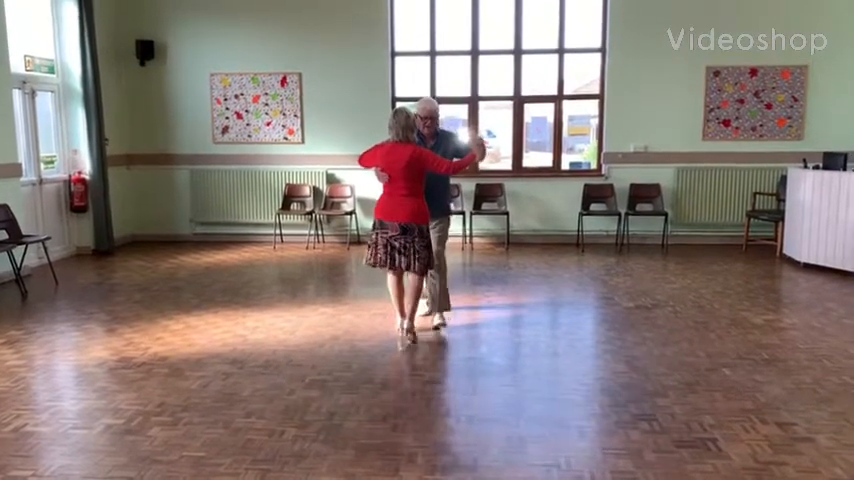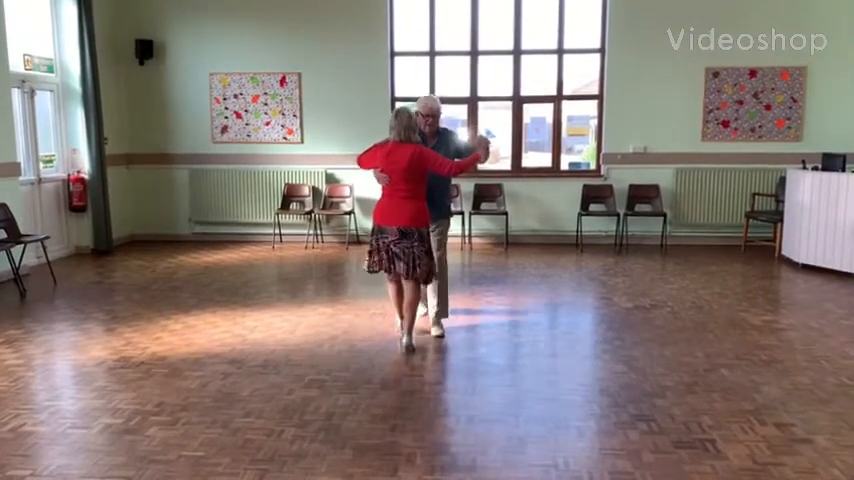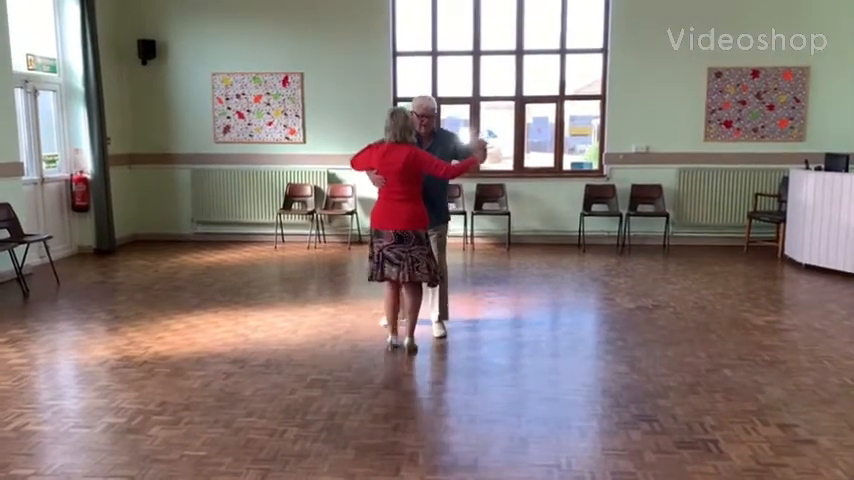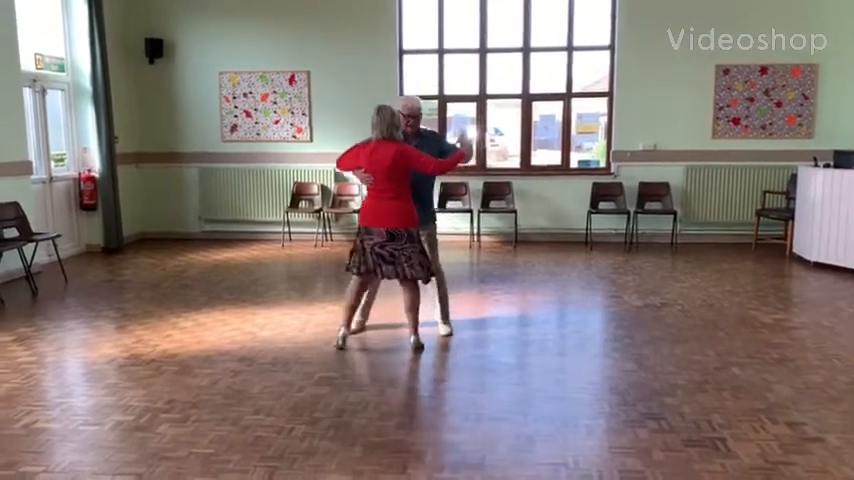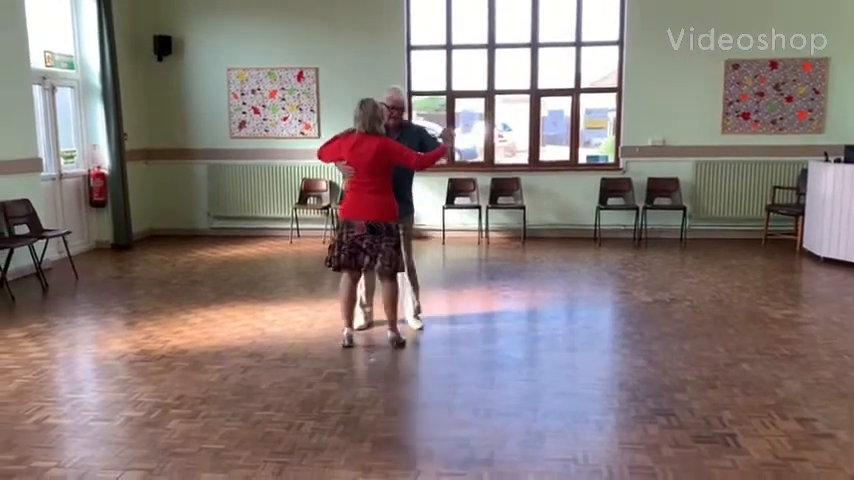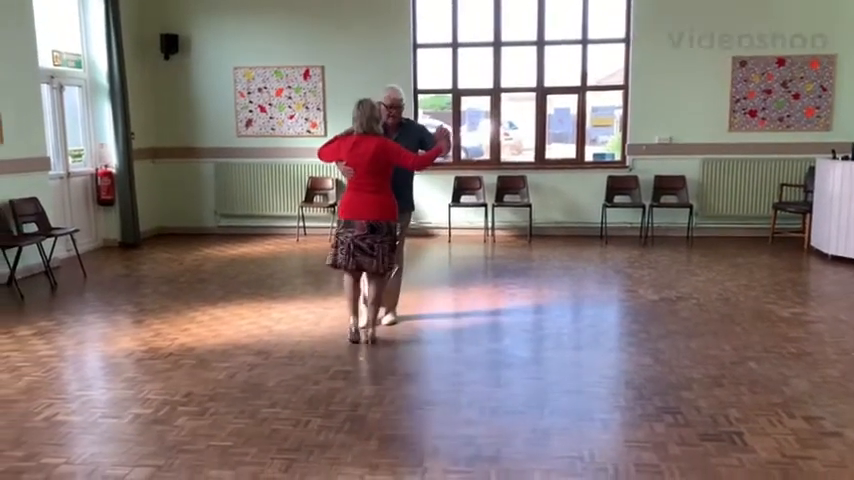
dt=0.3s
person 1, frame 1
left shoulder: (382, 150)
right shoulder: (418, 153)
left elbow: (362, 160)
right elbow: (449, 168)
right wrist: (474, 155)
left hip: (386, 216)
right hip: (412, 217)
left knee: (393, 270)
right knee: (416, 271)
left ankle: (400, 319)
right ankle: (409, 321)
person 1, frame 2
left shoulder: (382, 150)
right shoulder: (419, 153)
left elbow: (361, 161)
right elbow: (452, 168)
right wrist: (478, 156)
left hip: (385, 219)
right hip: (412, 221)
left knee: (393, 275)
right knee: (412, 278)
left ankle: (401, 321)
right ankle: (407, 335)
person 1, frame 3
left shoulder: (377, 152)
right shoulder: (415, 155)
left elbow: (354, 163)
right elbow: (448, 171)
right wrist: (475, 159)
left hip: (382, 223)
right hip: (410, 224)
left knee: (392, 282)
right knee: (412, 282)
left ankle: (393, 334)
right ankle: (409, 338)
person 1, frame 4
left shoulder: (364, 151)
right shoulder: (403, 152)
left elbow: (341, 164)
right elbow: (437, 167)
right wrist: (462, 154)
left hip: (371, 221)
right hip: (400, 222)
left knee: (361, 278)
right knee: (409, 280)
left ankle: (344, 331)
right ankle: (414, 335)
person 1, frame 5
left shoulder: (346, 143)
right shoulder: (386, 145)
left elbow: (322, 154)
right elbow: (419, 162)
right wrist: (444, 148)
left hip: (353, 214)
right hip: (382, 215)
left knee: (349, 274)
right knee: (387, 274)
left ankle: (347, 331)
right ankle: (392, 330)
person 1, frame 6
left shoulder: (345, 144)
right shoulder: (384, 145)
left elbow: (322, 153)
right elbow: (416, 163)
left wrist: (344, 135)
right wrist: (440, 148)
left hip: (351, 213)
right hip: (380, 215)
left knee: (352, 270)
right knee: (375, 272)
left ankle: (354, 323)
right ankle: (370, 327)
person 2, frame 1
left shoulder: (449, 139)
left elbow: (470, 157)
right wrist: (380, 173)
left hip: (438, 209)
left knee: (436, 257)
left ankle: (439, 310)
right ankle: (428, 299)
person 2, frame 2
left shoulder: (450, 139)
left elbow: (473, 157)
left wrist: (482, 148)
right wrist: (378, 174)
left hip: (438, 212)
left knee: (436, 262)
left ankle: (436, 317)
right ankle: (423, 301)
person 2, frame 3
left shoulder: (448, 140)
left elbow: (471, 159)
left wrist: (479, 150)
right wrist: (374, 176)
left hip: (435, 215)
left knee: (437, 266)
left ankle: (438, 319)
person 2, frame 4
left shoulder: (433, 140)
left wrist: (466, 147)
right wrist: (360, 174)
left hip: (423, 216)
left knee: (433, 267)
left ankle: (444, 318)
right ankle: (361, 316)
person 2, frame 5
left shoulder: (415, 133)
right wrist: (343, 166)
left hip: (401, 208)
left knee: (405, 261)
left ankle: (413, 312)
right ankle: (364, 312)
person 2, frame 6
left shoulder: (414, 131)
right wrist: (342, 167)
left hip: (400, 205)
left knee: (394, 257)
left ankle: (389, 308)
right ankle: (369, 308)
